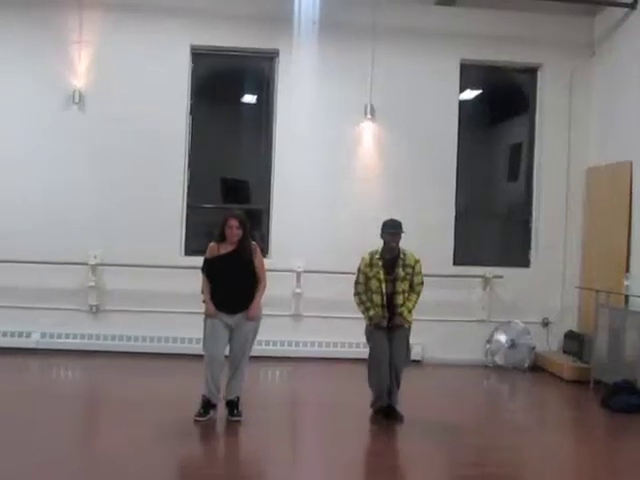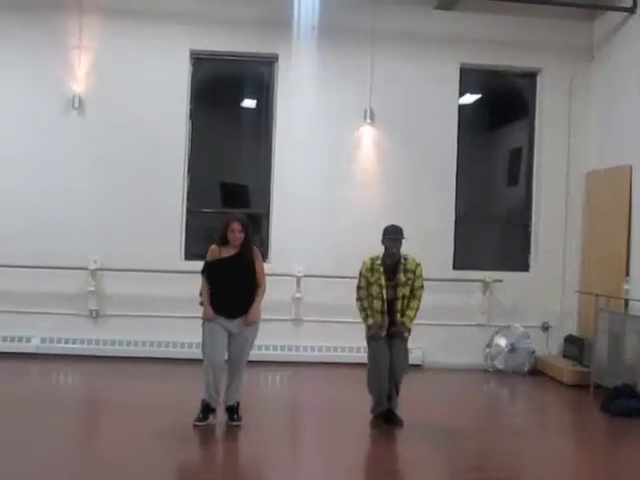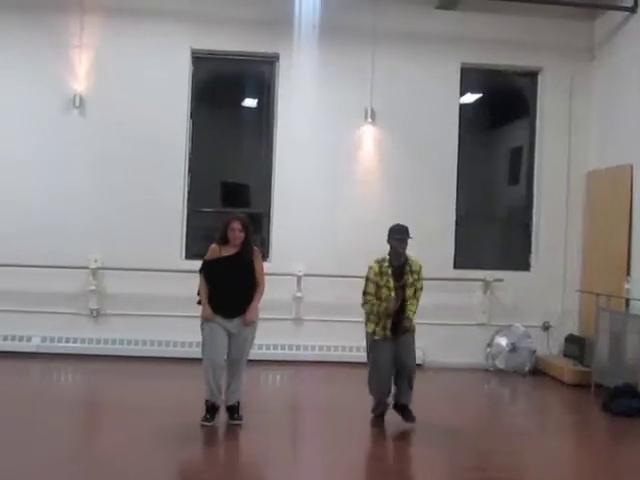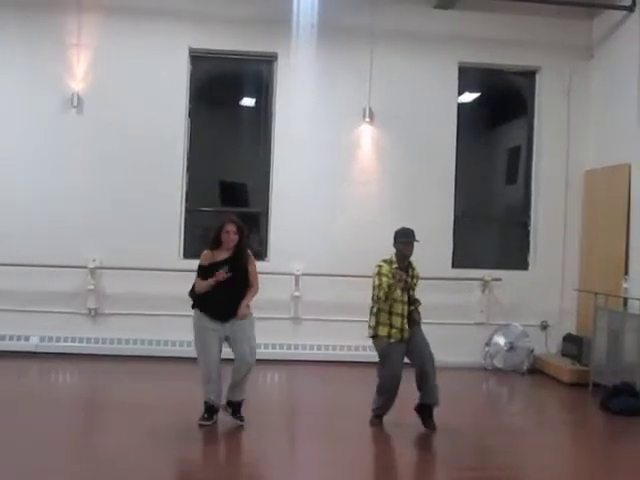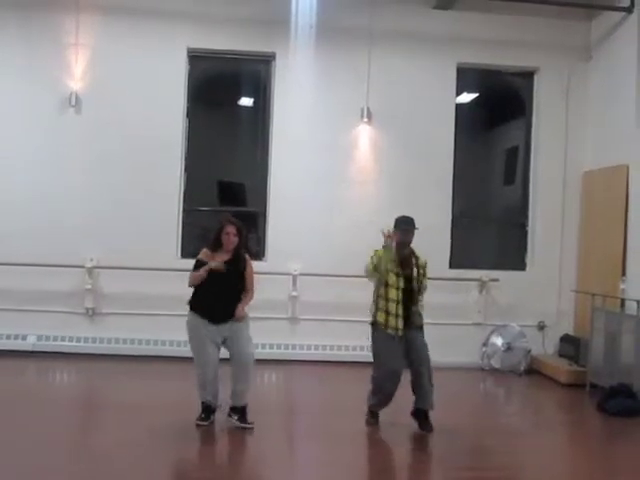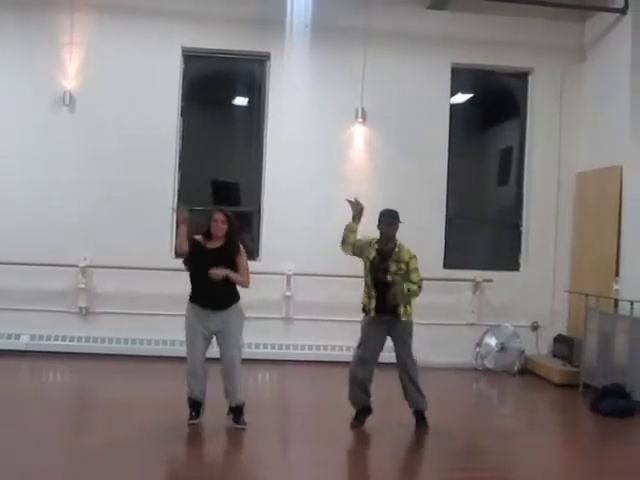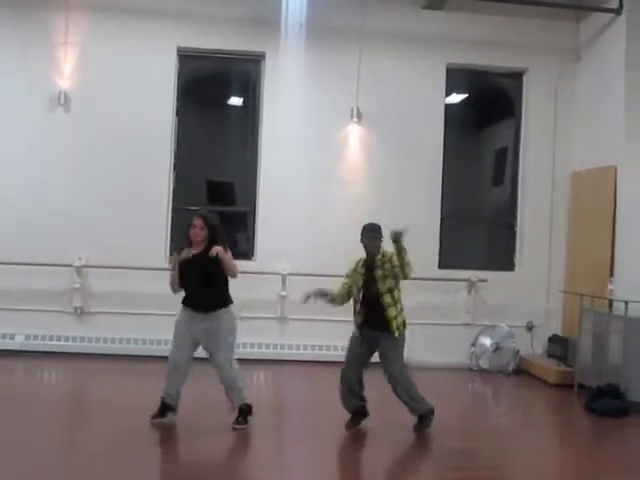
dt=0.2s
person 1, frame 1
left shoulder: (252, 249)
right shoulder: (214, 249)
left elbow: (262, 280)
right elbow: (206, 278)
left wrist: (256, 304)
right wrist: (208, 302)
left hip: (246, 313)
right hip: (218, 313)
left knee: (239, 358)
right knee: (213, 355)
left ankle: (233, 400)
right ankle: (210, 401)
person 1, frame 2
left shoulder: (253, 254)
right shoulder: (215, 251)
left elbow: (261, 285)
right elbow: (205, 281)
left wrist: (255, 308)
right wrist: (206, 306)
left hip: (244, 317)
right hip: (216, 316)
left knee: (237, 363)
right knee: (213, 360)
left ankle: (232, 405)
right ankle: (209, 405)
person 1, frame 3
left shoulder: (253, 254)
right shoulder: (214, 251)
left elbow: (260, 285)
right elbow: (203, 278)
left wrist: (253, 307)
right wrist: (205, 305)
left hip: (243, 317)
right hip: (215, 316)
left knee: (237, 362)
right knee: (214, 360)
left ankle: (233, 404)
right ankle: (212, 405)
person 1, frame 4
left shoulder: (246, 256)
right shoulder: (208, 255)
left elbow: (254, 285)
right elbow: (198, 288)
left wrist: (246, 302)
right wrist: (215, 279)
left hip: (237, 317)
right hip: (207, 318)
left knee: (247, 358)
right knee: (209, 364)
left ankle: (234, 400)
right ankle: (212, 406)
person 1, frame 5
left shoulder: (243, 260)
right shoulder: (206, 256)
left elbow: (249, 290)
right elbow: (192, 282)
left wrist: (243, 306)
right wrist: (208, 267)
left hip: (233, 321)
right hip: (202, 320)
left knee: (245, 359)
right knee: (206, 366)
left ankle: (238, 408)
right ankle: (208, 406)
person 1, frame 6
left shoulder: (236, 249)
right shoulder: (198, 244)
left elbow: (246, 281)
right elbow: (180, 251)
left wrist: (227, 273)
right wrist: (182, 226)
left hip: (228, 312)
right hip: (198, 311)
left knee: (231, 358)
right knee: (195, 359)
left ankle: (235, 407)
right ankle: (196, 403)
person 1, frame 7
left shoulder: (217, 252)
right shoulder: (185, 255)
left elbow: (234, 273)
right elbow: (176, 288)
left wrist: (222, 255)
right wrist: (174, 267)
left hip: (219, 317)
right hip: (190, 316)
left knee: (224, 364)
right knee: (177, 360)
left ankle: (243, 409)
right ankle: (168, 405)
person 2, frame 1
left shoulder: (412, 261)
right shoulder: (368, 261)
left elbow: (416, 291)
right elbow: (359, 292)
left wrist: (404, 314)
right wrist: (371, 315)
left hip: (399, 321)
right hip: (377, 320)
left knee: (397, 363)
right knee: (379, 362)
left ankle: (391, 405)
right ankle: (379, 405)
person 2, frame 2
left shoulder: (413, 266)
right shoulder: (369, 266)
left elbow: (416, 296)
right elbow: (362, 297)
left wrist: (405, 323)
right wrist: (371, 323)
left hip: (399, 327)
right hip: (377, 326)
left knee: (397, 369)
right knee: (378, 368)
left ankle: (391, 410)
right ankle: (379, 410)
person 2, frame 3
left shoulder: (415, 267)
right shoulder: (376, 267)
left elbow: (416, 294)
right elbow: (368, 301)
left wrist: (409, 316)
right wrist: (386, 308)
left hip: (403, 325)
right hip: (379, 326)
left knee: (408, 364)
right knee: (380, 369)
left ankle: (402, 402)
right ankle: (379, 409)
person 2, frame 4
left shoulder: (413, 270)
right shoulder: (385, 267)
right elbow: (380, 296)
left wrist: (414, 309)
right wrist: (395, 281)
left hip: (409, 325)
right hip: (386, 329)
left knee: (426, 360)
right knee: (391, 372)
left ankle: (426, 407)
right ankle: (379, 410)
person 2, frame 5
left shoulder: (420, 262)
right shoulder: (383, 255)
right elbow: (372, 273)
left wrist: (417, 306)
right wrist: (388, 249)
left hip: (412, 322)
right hip: (386, 323)
left knee: (422, 364)
right knee: (388, 368)
left ankle: (422, 410)
right ankle: (374, 407)
person 2, frame 6
left shoulder: (405, 254)
right shoulder: (368, 246)
left elbow: (416, 285)
right elbow: (346, 246)
left wrist: (402, 294)
right wrist: (355, 218)
left hip: (400, 316)
right hip: (373, 315)
left knee: (406, 361)
right knee: (362, 361)
left ankle: (419, 410)
right ankle: (362, 406)
person 2, frame 7
left shoulder: (390, 260)
right shoulder: (357, 268)
left elbow: (405, 272)
right elbow: (342, 297)
left wrist: (399, 246)
right wrist: (323, 294)
left hip: (390, 330)
right hip: (365, 329)
left knee: (397, 374)
right knee: (350, 370)
left ankle: (424, 412)
right ankle: (358, 409)
